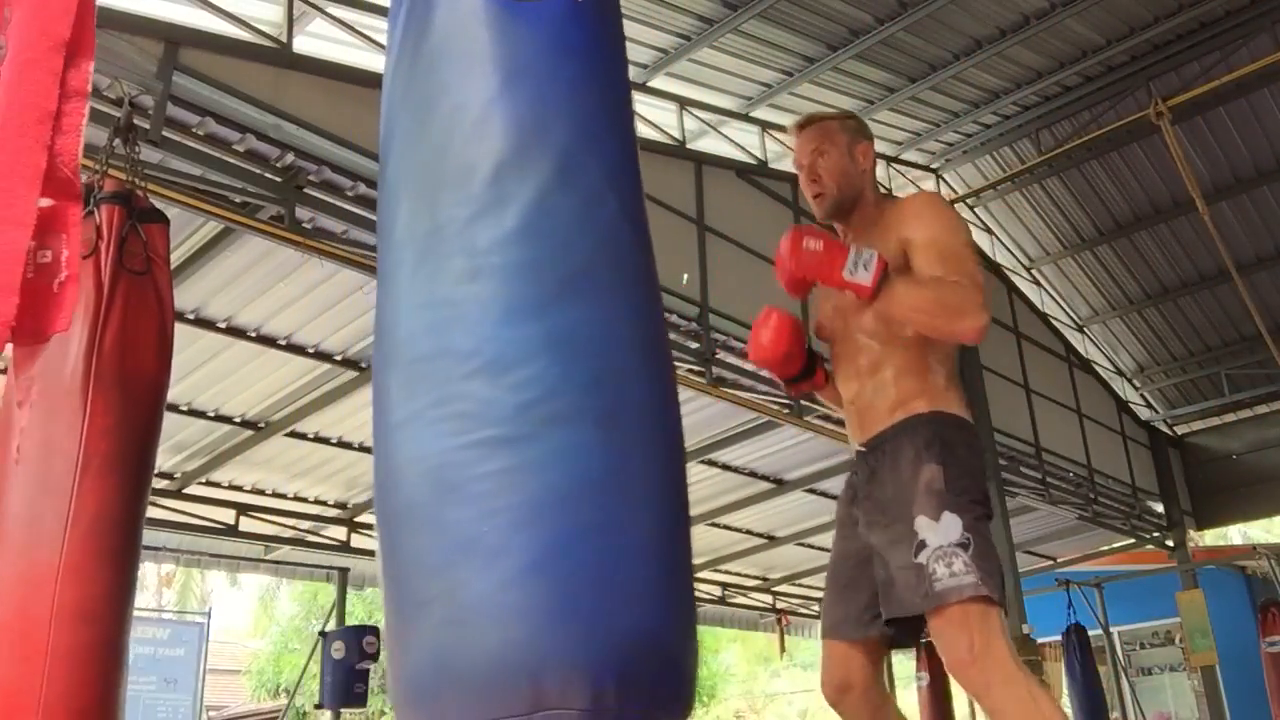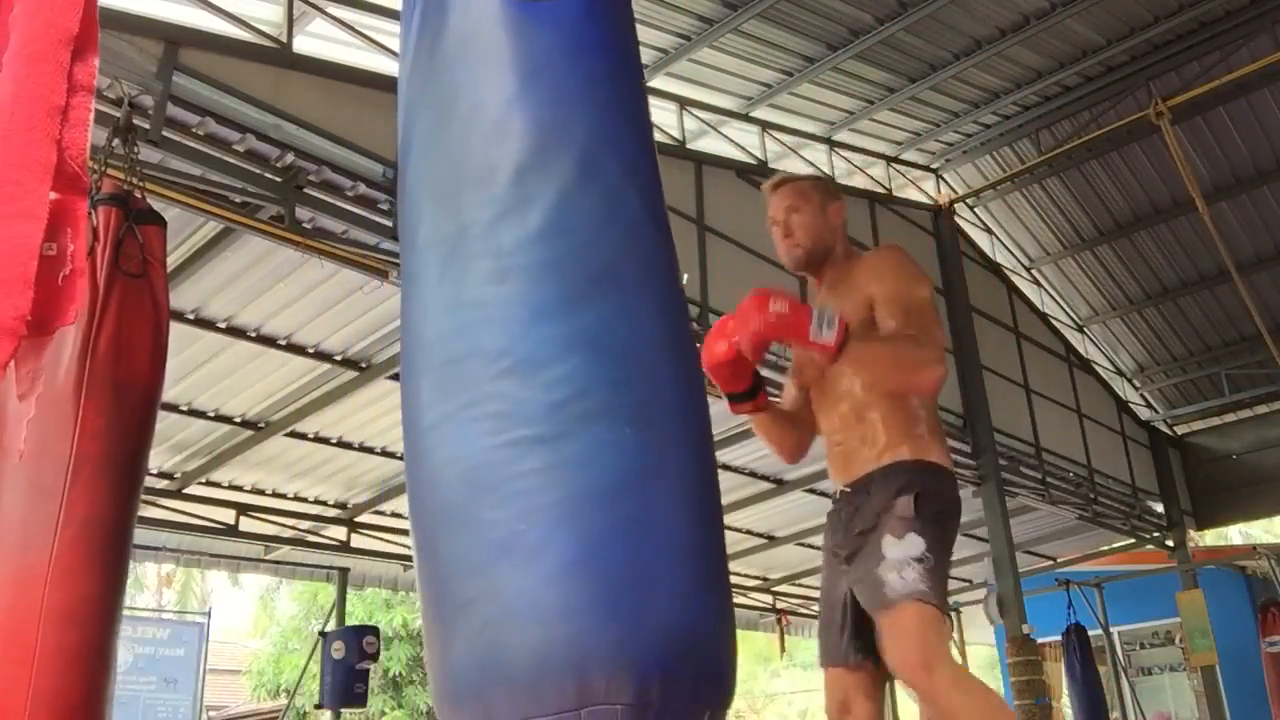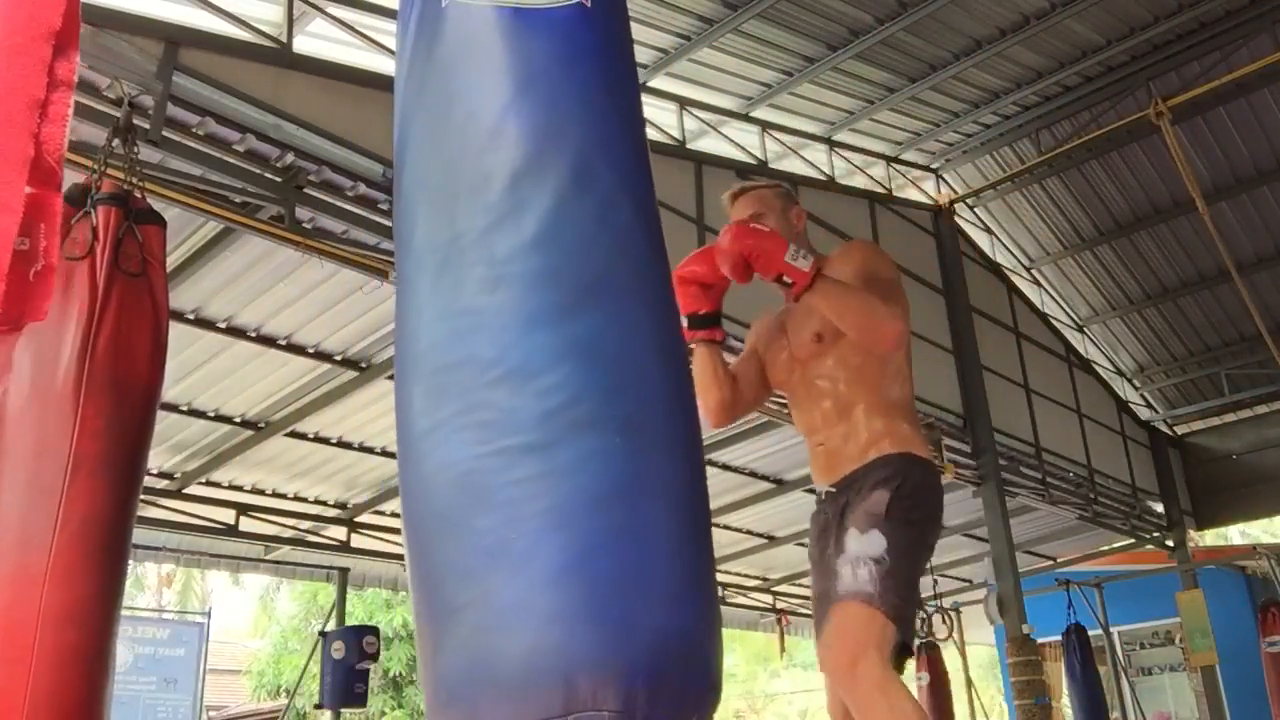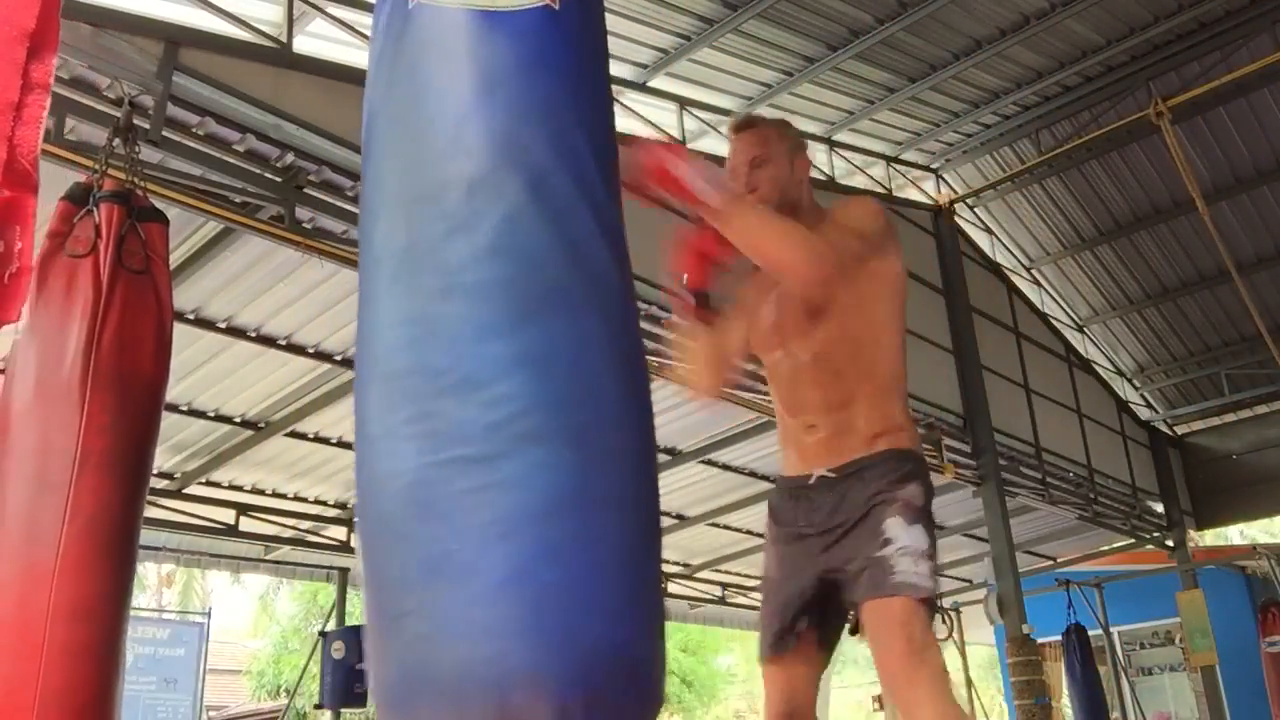
dt=0.3s
person 1, frame 1
left shoulder: (919, 216)
right shoulder: (829, 280)
left elbow: (969, 318)
left wrist: (854, 269)
right wrist: (801, 369)
left hip: (926, 450)
right hip: (870, 472)
left knee: (973, 652)
person 1, frame 2
left shoulder: (885, 269)
right shoulder: (805, 325)
left elbow: (926, 371)
right elbow: (791, 445)
left wrist: (814, 329)
right wrist: (743, 389)
left hip: (907, 491)
right hip: (850, 512)
left knee: (917, 656)
person 1, frame 3
left shoulder: (854, 263)
right shoulder: (771, 331)
left elbow: (887, 333)
right elbow: (720, 409)
left wrist: (795, 265)
right wrist: (700, 314)
left hip: (892, 484)
right hip: (838, 508)
left knee: (851, 660)
person 1, frame 4
left shoulder: (858, 222)
right shoulder: (758, 284)
left elbow: (815, 268)
right elbow: (703, 377)
left wrist: (709, 203)
left hip: (881, 484)
right hip: (798, 505)
left knee: (905, 658)
